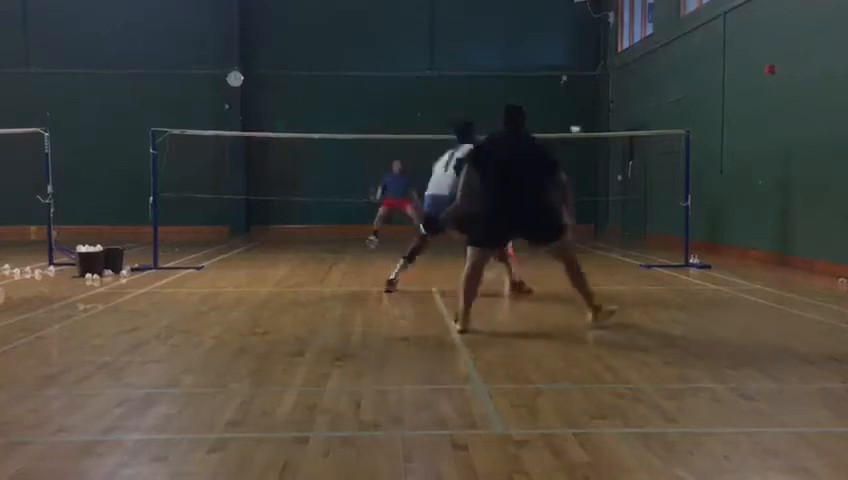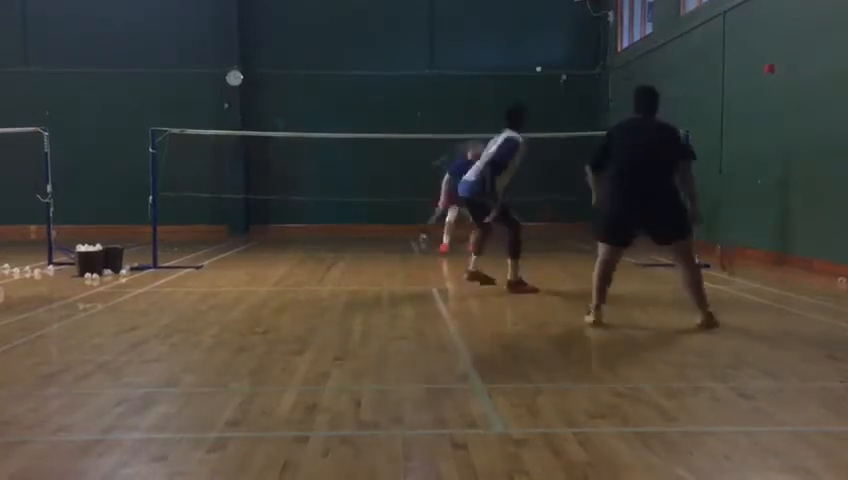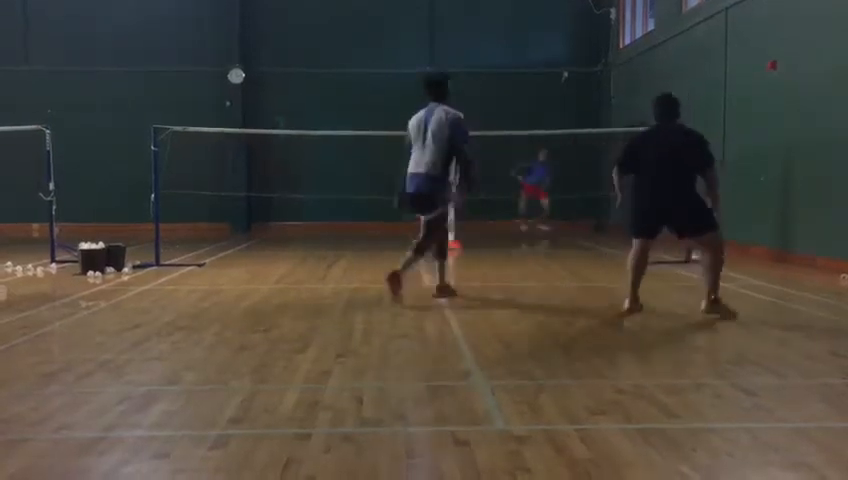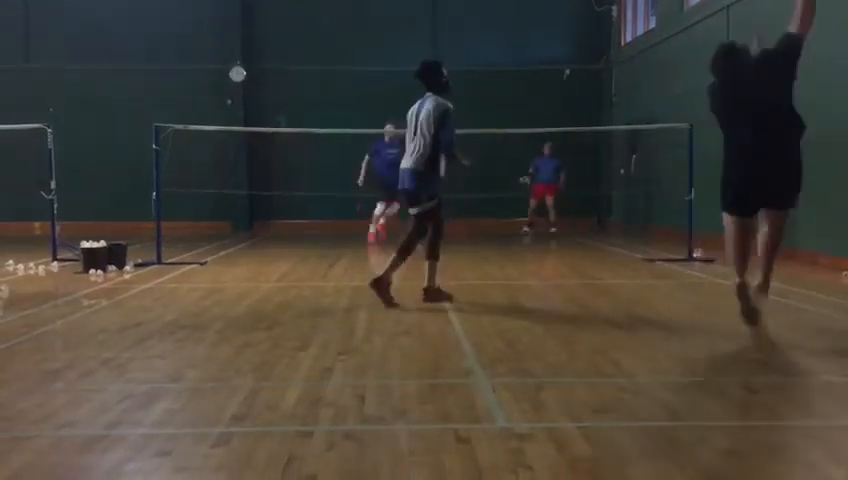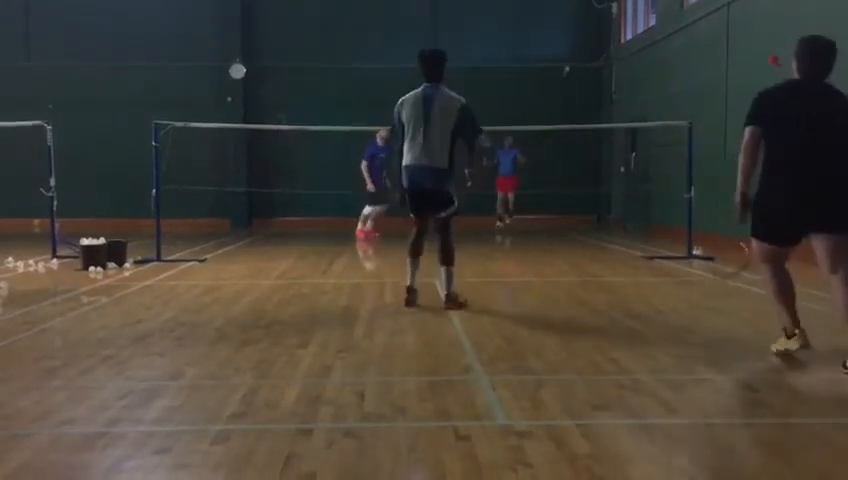
dt=0.7s
person 1, frame 1
left shoulder: (488, 146)
right shoulder: (536, 148)
left elbow: (470, 170)
right elbow: (559, 181)
left wrist: (460, 203)
right wrist: (567, 212)
left hip: (495, 213)
right hip: (534, 211)
left knee: (475, 264)
right knee: (568, 257)
left ankle: (463, 317)
right ankle: (594, 309)
person 1, frame 2
left shoulder: (616, 133)
right shoulder: (668, 133)
left elbow: (593, 169)
right elbow: (682, 170)
left wrist: (598, 194)
right wrist: (693, 202)
left hip: (621, 205)
right hip: (662, 204)
left knee: (606, 258)
right knee: (686, 259)
left ankle: (595, 310)
right ankle: (705, 313)
person 1, frame 3
left shoulder: (640, 140)
right shoulder: (693, 138)
left elbow: (619, 170)
right elbow: (709, 173)
left wrist: (621, 196)
right wrist: (714, 200)
left hip: (645, 201)
right hip: (681, 201)
left knee: (639, 248)
right knee: (714, 245)
left ankle: (632, 299)
right ankle: (711, 299)
person 1, frame 4
left shoulder: (720, 94)
right shoulder: (770, 65)
left hip: (742, 169)
right hip: (783, 166)
left knee: (736, 229)
right knee: (773, 224)
left ankle: (741, 283)
right ankle: (763, 283)
person 1, frame 5
left shoulder: (770, 98)
left elbow: (750, 143)
left wrist: (742, 191)
left hip: (781, 195)
left knee: (769, 258)
left ankle: (793, 332)
person 2, frame 1
left shoulder: (445, 156)
right shoulder: (470, 150)
right elbow: (459, 167)
left hip: (431, 202)
right hip: (451, 204)
left knee: (421, 242)
left ankle: (393, 279)
right ankle: (514, 281)
person 2, frame 2
left shoulder: (503, 138)
right shoulder: (514, 141)
right elbow: (492, 165)
right wrist: (491, 192)
left hip: (470, 189)
right hip: (478, 190)
left knee: (484, 227)
right knee: (513, 226)
left ankle: (473, 270)
right ankle: (514, 280)
person 2, frame 3
left shoulder: (415, 119)
right shoulder: (454, 118)
right elbow: (461, 156)
left wrist: (404, 192)
right wrist: (468, 183)
left hip: (414, 180)
right hip: (435, 181)
left knee: (439, 230)
right knee: (431, 233)
left ankle: (442, 283)
right ankle: (398, 273)
person 2, frame 4
left shoulder: (415, 108)
right shoulder: (442, 108)
right elbow: (447, 148)
right wrist: (462, 163)
left hip: (410, 173)
right hip: (423, 176)
left knee: (436, 226)
right knee: (418, 231)
left ankle: (431, 287)
right ankle: (383, 278)
person 2, frame 5
left shoulder: (404, 103)
right shoulder: (457, 104)
left elbow: (398, 145)
right elbow: (469, 142)
left wrist: (401, 177)
right wrist: (470, 169)
left hip: (411, 174)
right hip: (439, 174)
left knee: (419, 230)
right knee: (444, 232)
left ankle: (411, 285)
right ankle: (450, 294)
